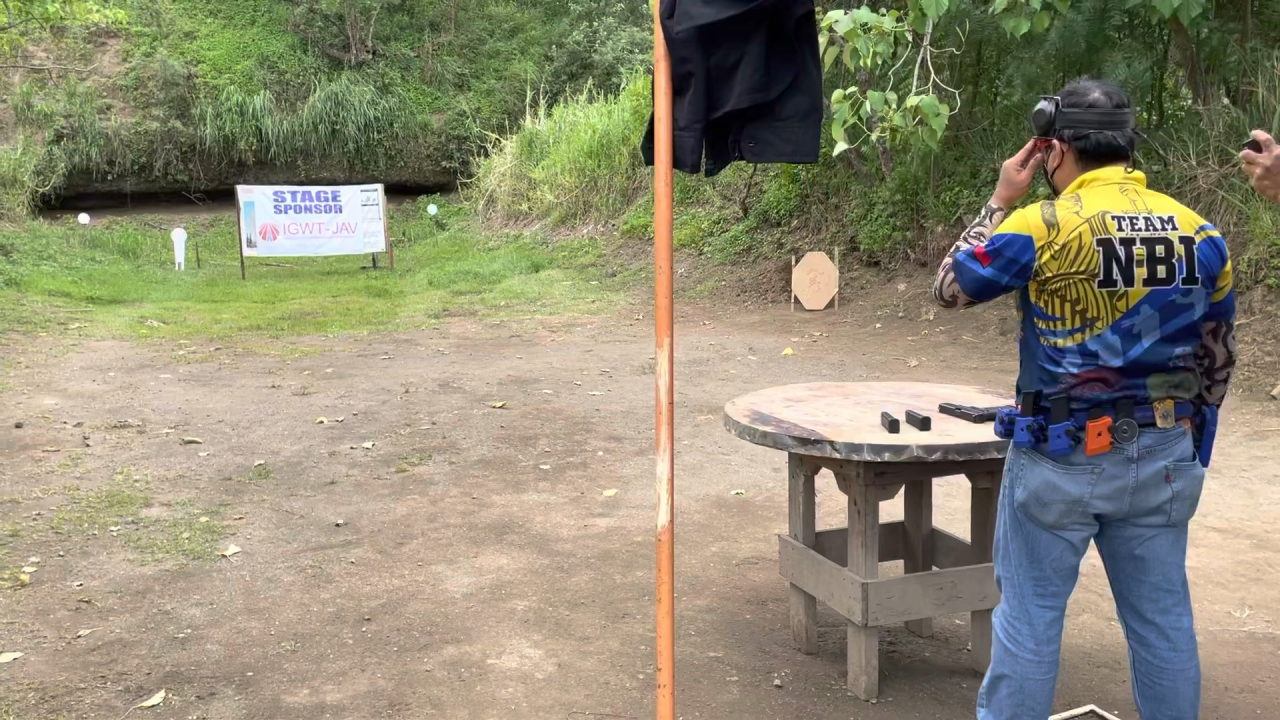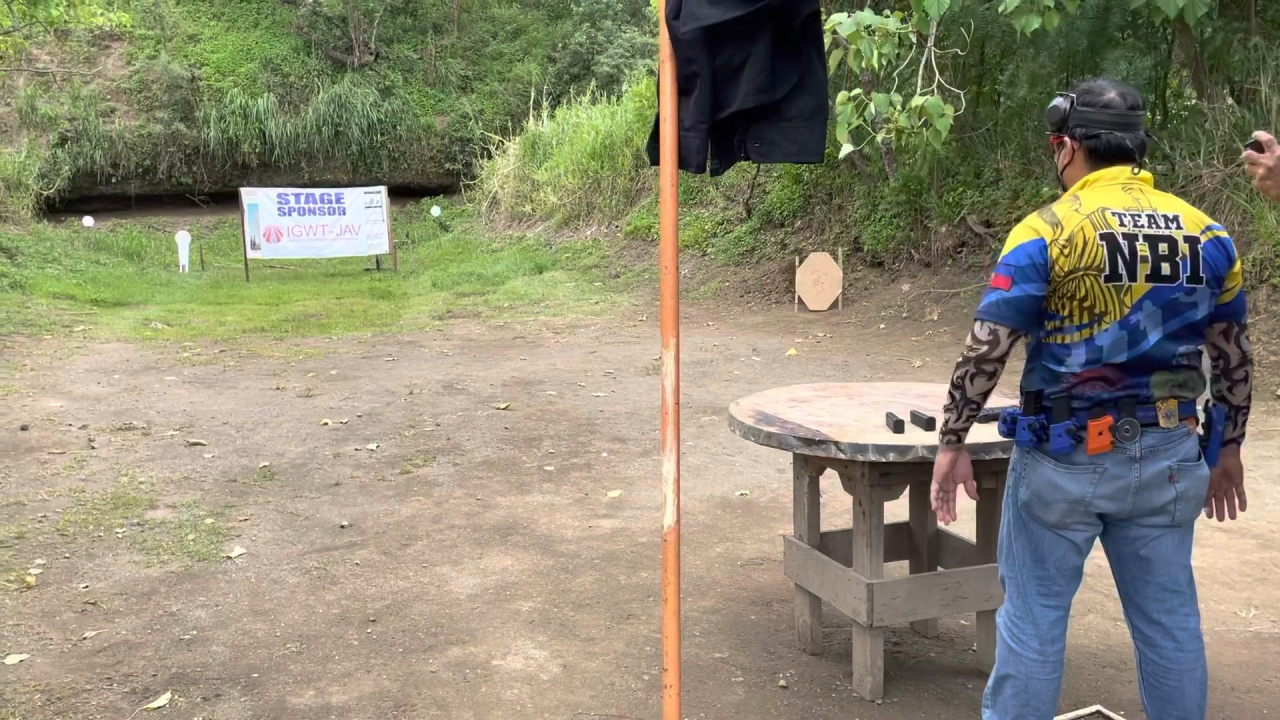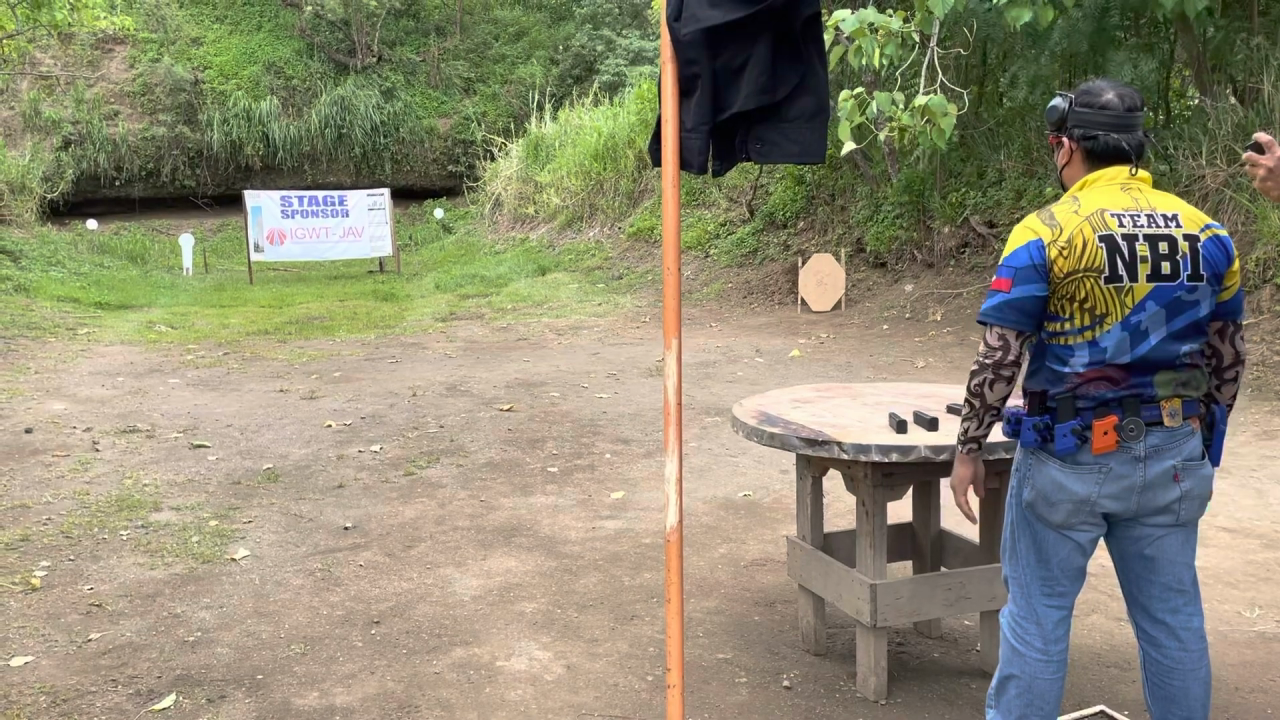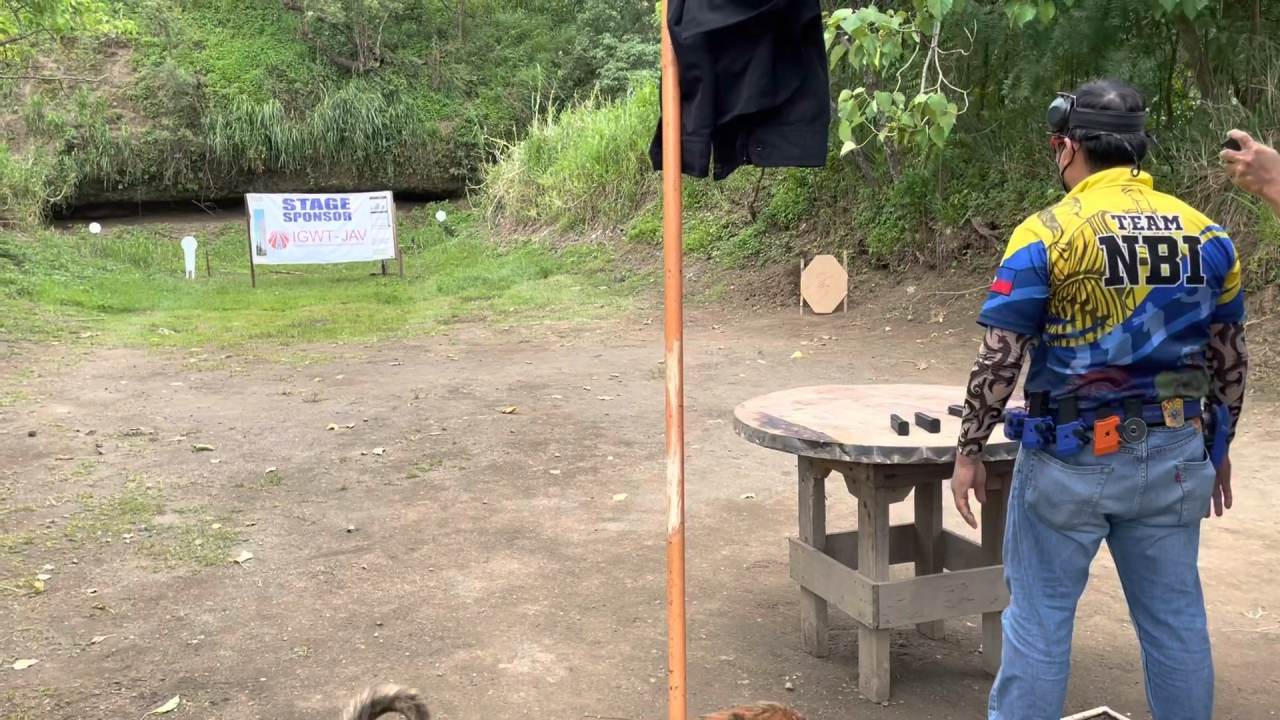
dt=0.5s
person 1, frame 1
left shoulder: (1039, 226)
right shoulder: (1199, 233)
left elbow: (948, 287)
right elbow: (1217, 357)
left wrist: (1001, 200)
right wrist: (1190, 441)
left hip: (1062, 458)
right hip: (1162, 456)
left knee: (1030, 614)
right knee: (1163, 616)
person 1, frame 2
left shoulder: (1048, 230)
right shoulder: (1207, 232)
left elbow: (985, 349)
right elbow: (1233, 356)
left wrist: (951, 441)
right wrist: (1227, 448)
left hip: (1065, 457)
right hip: (1166, 455)
left knee: (1034, 615)
right knee: (1169, 616)
person 1, frame 3
left shoulder: (1046, 232)
right shoulder: (1205, 233)
left elbow: (999, 357)
right elbow: (1227, 356)
left wrist: (968, 447)
right wrist: (1205, 441)
left hip: (1069, 457)
right hip: (1171, 454)
left knee: (1037, 614)
right knee: (1172, 615)
person 1, frame 4
left shoulder: (1046, 234)
right shoulder: (1206, 234)
left elbow: (999, 360)
right elbow: (1229, 360)
left wrist: (968, 449)
right wrist: (1217, 447)
left hip: (1071, 458)
right hip: (1172, 456)
left knee: (1040, 614)
right knee: (1174, 615)
